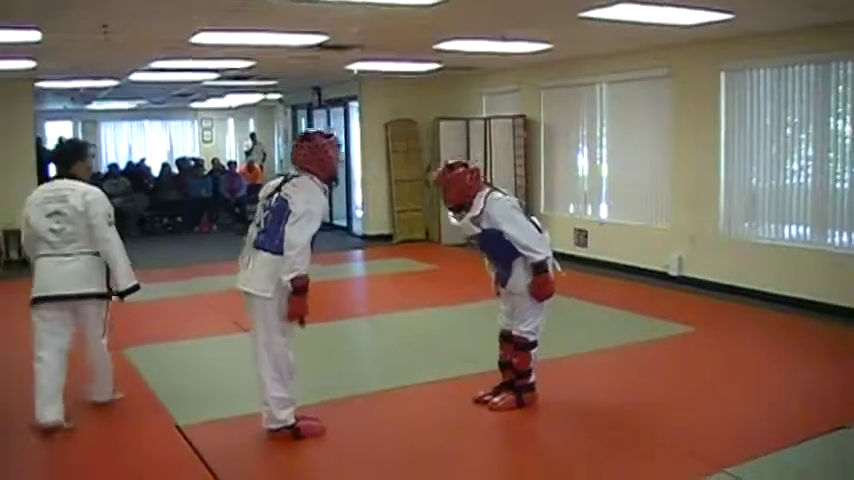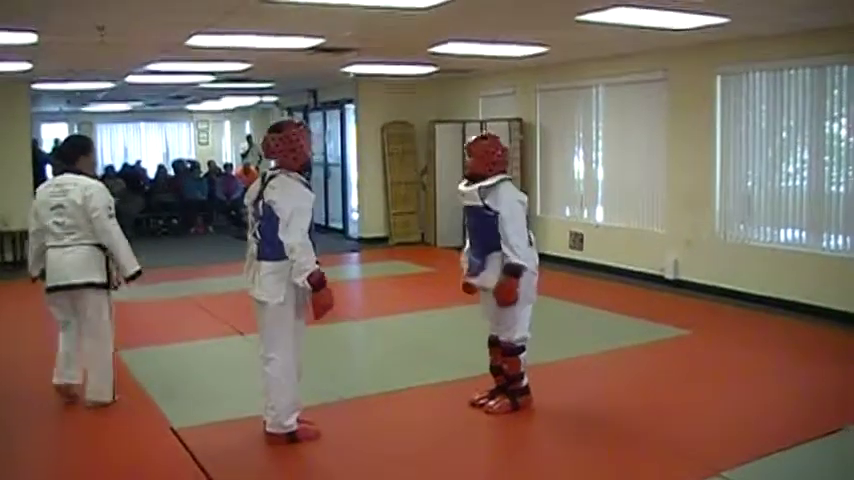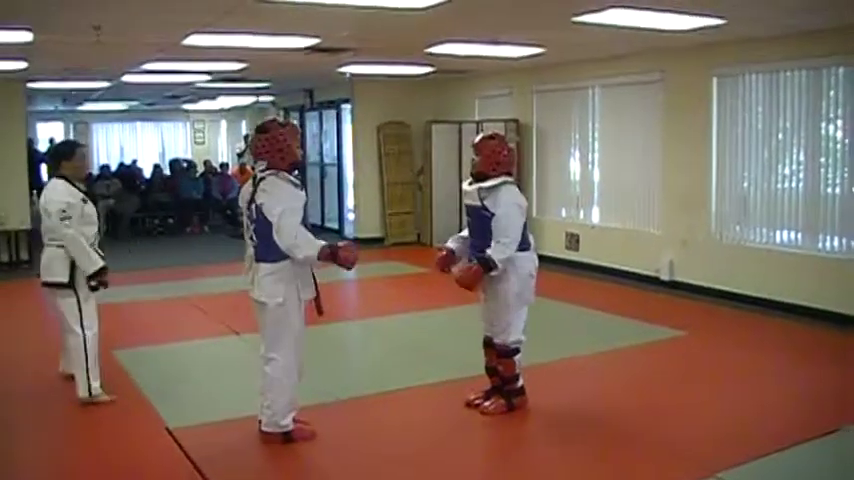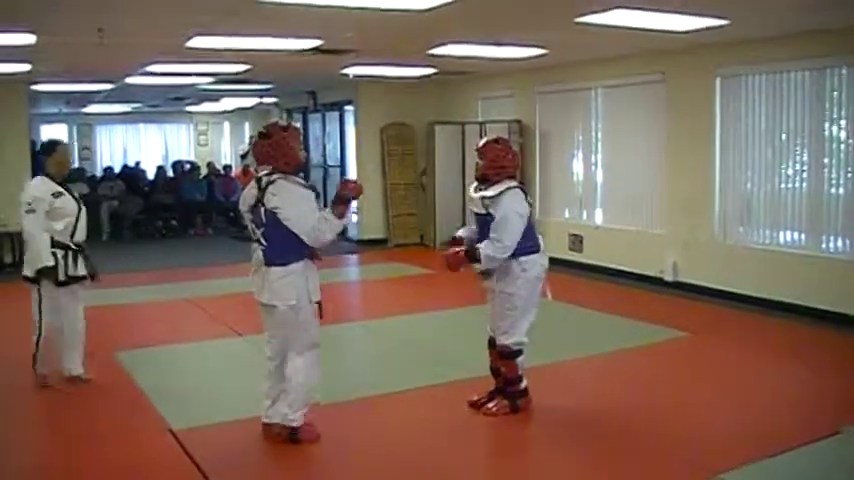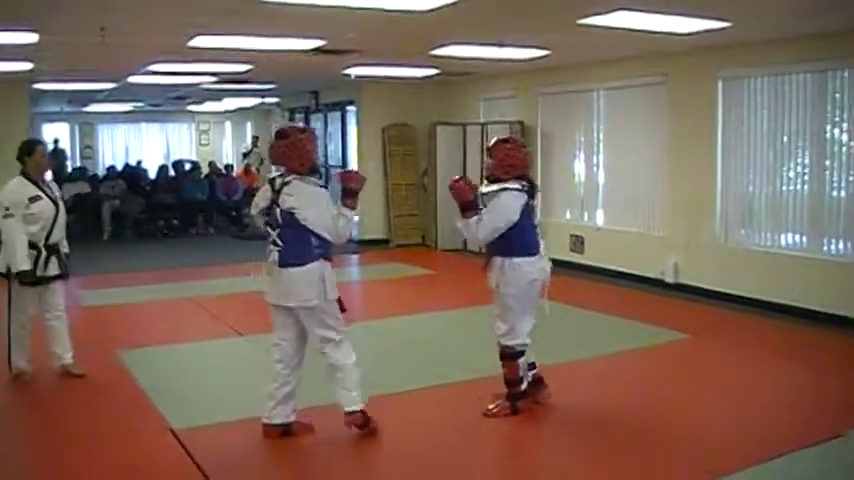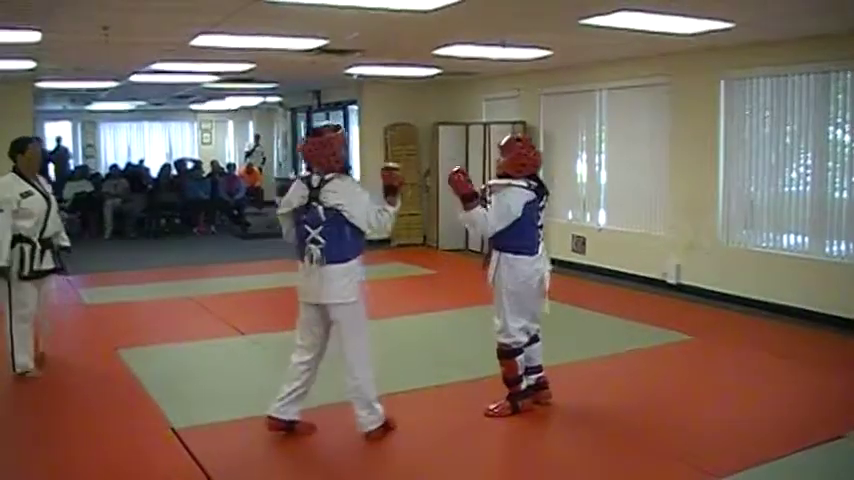
dt=0.3s
person 1, frame 1
left shoulder: (282, 184)
right shoulder: (312, 193)
right elbow: (296, 245)
left wrist: (272, 275)
right wrist: (300, 290)
left hip: (257, 270)
right hip: (273, 276)
left knee: (272, 346)
right knee: (275, 348)
left ankle: (281, 413)
right ankle: (282, 421)
person 1, frame 2
left shoulder: (263, 183)
right shoulder: (293, 189)
right elbow: (295, 242)
right wrist: (318, 285)
left hip: (264, 274)
right hip: (282, 278)
left knee: (277, 351)
right knee: (283, 352)
left ankle: (279, 417)
right ankle: (282, 426)
person 1, frame 3
left shoulder: (256, 184)
right shoulder: (282, 188)
right elbow: (291, 239)
right wrist: (333, 252)
left hip: (265, 274)
right hip: (282, 278)
left knee: (275, 350)
right knee: (284, 352)
left ankle: (273, 416)
right ankle: (277, 425)
person 1, frame 4
left shoulder: (256, 187)
right shoulder: (292, 191)
right elbow: (317, 233)
right wrist: (341, 203)
left hip: (269, 276)
right hip: (291, 279)
left knee: (279, 350)
right knee: (304, 351)
left ankle: (276, 417)
right ankle: (287, 421)
person 1, frame 5
left shoulder: (269, 189)
right shoulder: (307, 191)
left elbow: (261, 219)
right elbow: (337, 231)
right wrist: (350, 195)
left hip: (279, 278)
right hip: (308, 279)
left knee: (286, 351)
right knee: (336, 343)
left ankle: (277, 419)
right ankle: (354, 408)
person 1, frame 6
left shoulder: (299, 187)
right shoulder: (345, 187)
left elbow: (289, 231)
right elbow: (377, 225)
right wrist: (391, 192)
left hip: (311, 276)
right hip: (341, 277)
left knee: (307, 350)
right knee: (356, 351)
left ankle: (283, 413)
right ankle: (372, 420)
person 2, frame 1
left shoulder: (495, 205)
right shoulder: (469, 211)
left elbow: (529, 238)
left wrist: (541, 273)
right wrist: (498, 277)
left hip: (528, 270)
right hip: (510, 273)
left knee: (523, 330)
right knee: (508, 328)
left ankle: (525, 390)
right ankle: (507, 383)
person 2, frame 2
left shoulder: (504, 193)
right shoulder: (474, 191)
left elbow: (515, 241)
left wrist: (511, 278)
right wrist: (469, 271)
left hip: (509, 272)
right hip: (489, 272)
left knee: (510, 333)
right knee: (496, 332)
left ankle: (519, 392)
right ankle: (502, 385)
person 2, frame 3
left shoulder: (506, 194)
right shoulder: (480, 190)
left elbow: (506, 242)
right elbow: (475, 232)
left wrist: (479, 268)
right wrist: (453, 250)
left hip: (511, 271)
right hip: (493, 272)
left knee: (505, 333)
right knee: (491, 332)
left ankle: (514, 393)
right ankle: (497, 387)
person 2, frame 4
left shoulder: (510, 199)
right shoulder: (487, 192)
left elbow: (501, 246)
right elbow: (484, 231)
left wrist: (465, 255)
right wrist: (461, 241)
left hip: (520, 273)
right hip: (504, 272)
left knee: (508, 334)
right knee: (497, 333)
left ankle: (517, 394)
right ankle: (501, 387)
person 2, frame 5
left shoulder: (508, 198)
right shoulder: (517, 189)
left elbow: (478, 235)
right elbow: (492, 223)
left wrist: (467, 204)
right wrist: (473, 198)
left hip: (517, 270)
right hip: (525, 266)
left knee: (511, 334)
right knee: (515, 328)
left ankle: (518, 395)
right ankle: (534, 383)
person 2, frame 6
left shoulder: (514, 193)
right shoulder: (530, 188)
left elbow: (485, 227)
right elbow: (498, 219)
left wrist: (467, 197)
right wrist: (472, 195)
left hip: (514, 267)
right hip: (529, 265)
left knee: (509, 332)
right knee: (526, 327)
left ankle: (520, 396)
right ankle: (538, 386)
person 3, frame 1
left shoulder: (36, 197)
right shoulder: (91, 195)
left elbow: (29, 243)
right elbow: (108, 241)
right wrist: (124, 281)
left hip: (48, 277)
right hip: (86, 275)
left knee: (48, 346)
right knee: (95, 339)
left ankle: (48, 413)
right ankle: (101, 393)
person 3, frame 2
left shoulder: (44, 190)
right shoulder: (93, 189)
left elbow: (36, 234)
right elbow: (110, 232)
left wrist: (36, 267)
right wrist: (129, 268)
left hip: (57, 266)
right hip: (88, 265)
left knee: (68, 325)
right knee: (98, 332)
left ankle: (66, 379)
right ankle: (98, 393)
person 3, frame 3
left shoulder: (67, 190)
right shoulder: (62, 193)
right elbow: (71, 236)
right wrist: (95, 267)
left hip: (71, 266)
right hip: (68, 268)
left knee: (78, 324)
right knee: (83, 327)
left ankle: (70, 367)
right ankle: (89, 390)
person 3, frame 4
left shoulder: (63, 189)
right shoulder: (36, 189)
right elbow: (34, 231)
left wrist: (80, 259)
right wrist: (45, 265)
left hip: (70, 261)
right hip: (50, 263)
left knee: (75, 319)
right knee: (49, 320)
left ankle: (74, 369)
right ankle: (41, 369)
person 3, frame 5
left shoulder: (49, 186)
left wrist: (61, 250)
right wrist: (21, 267)
left hip: (49, 259)
right hip: (25, 261)
left knee: (56, 312)
right knee: (21, 316)
left ankle: (65, 362)
person 3, frame 6
left shoulder: (42, 182)
left elbow: (52, 215)
left wrist: (62, 242)
left hip: (43, 253)
right hip: (21, 257)
left knee: (42, 308)
right knee: (22, 312)
left ankle: (35, 350)
right ankle: (23, 365)
